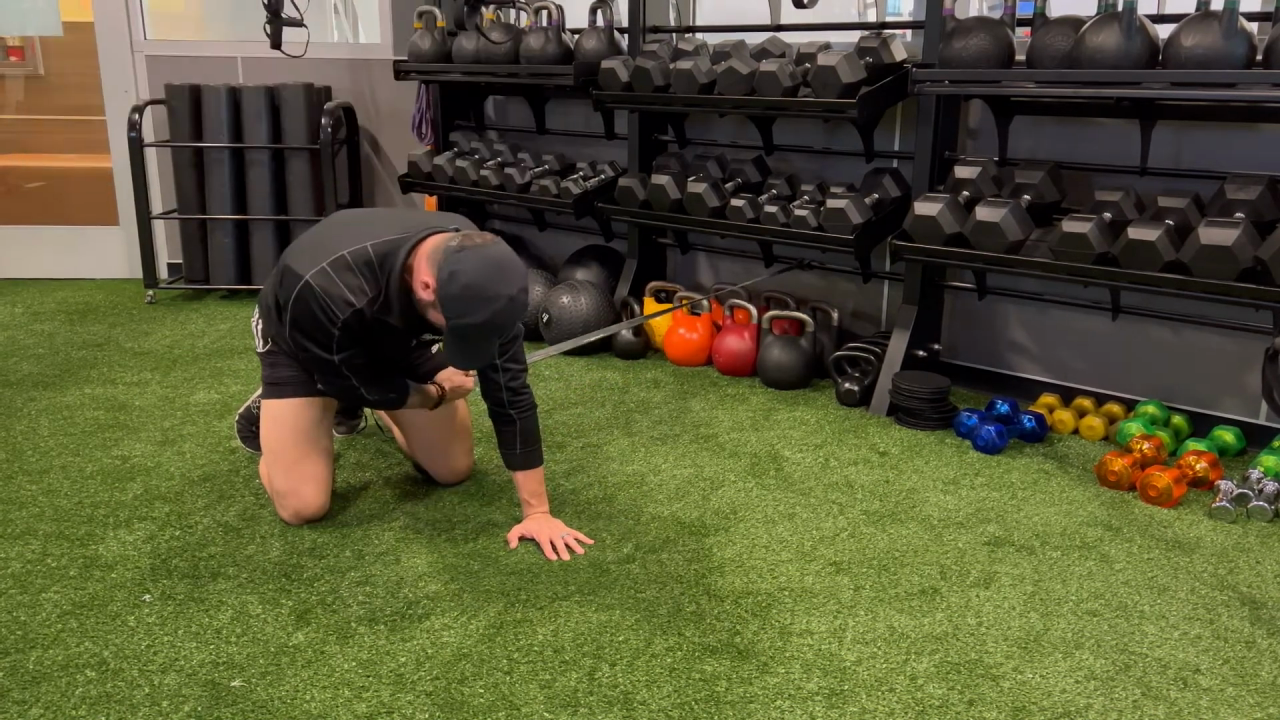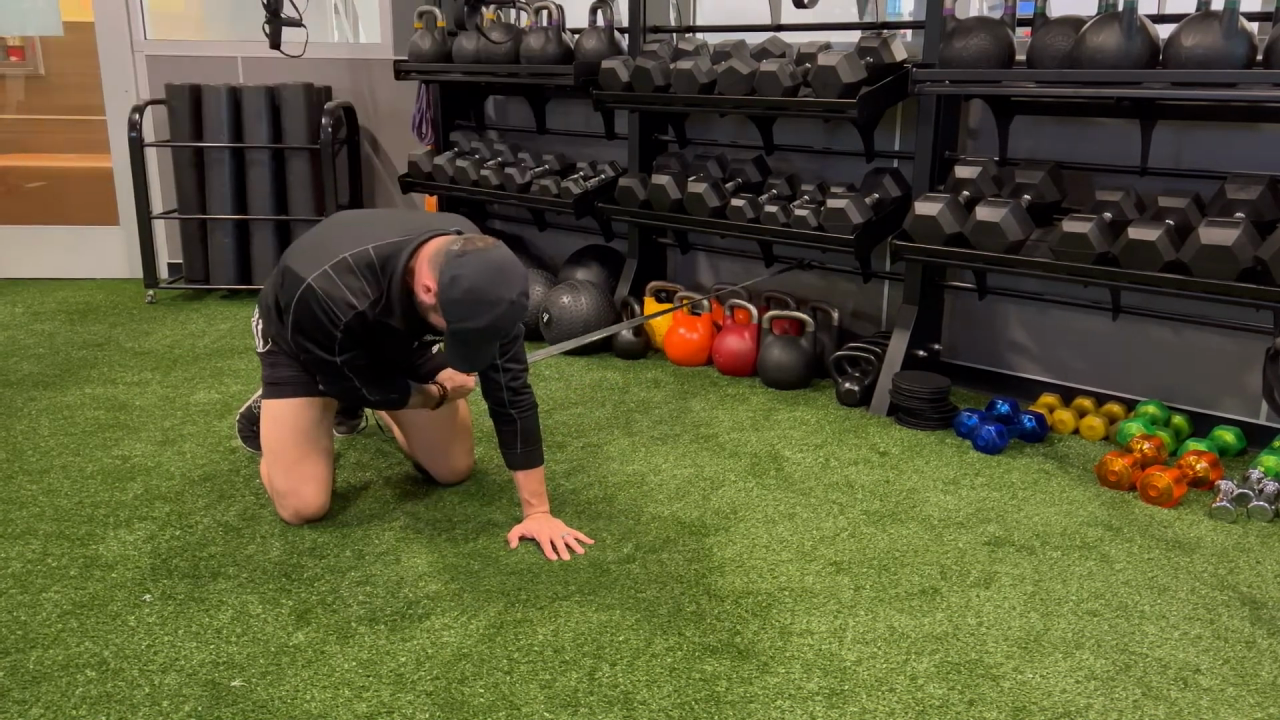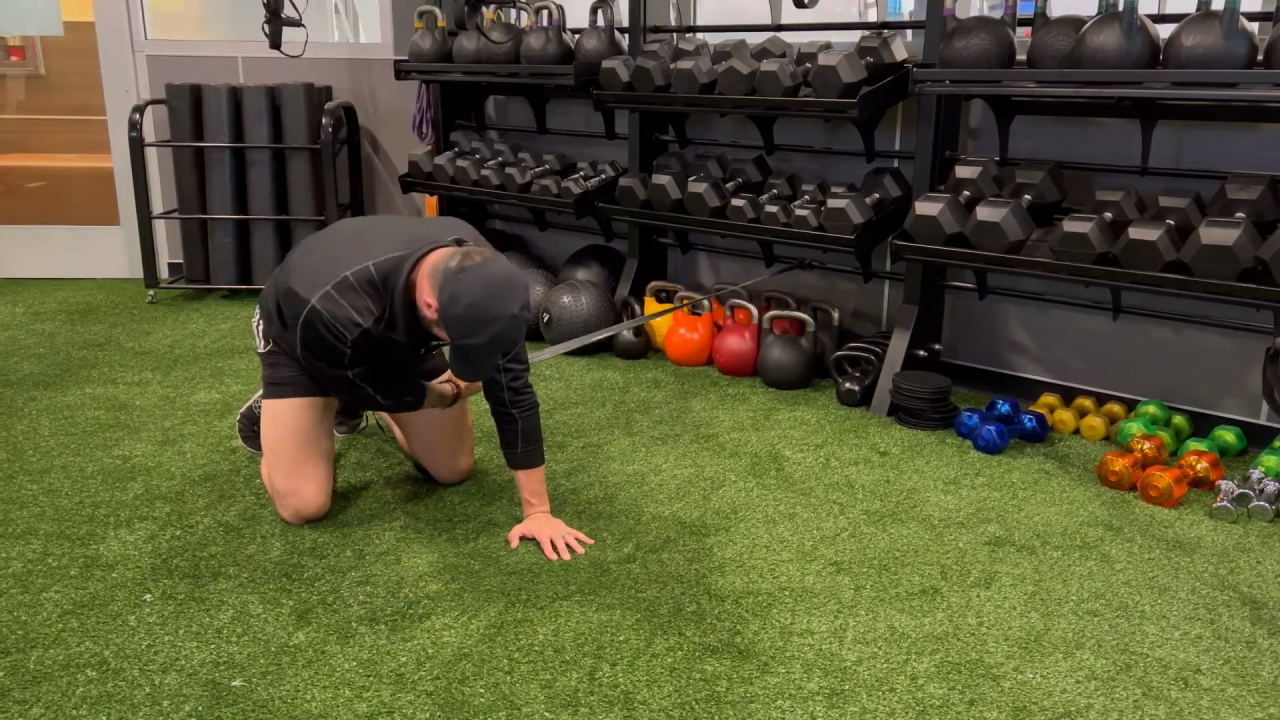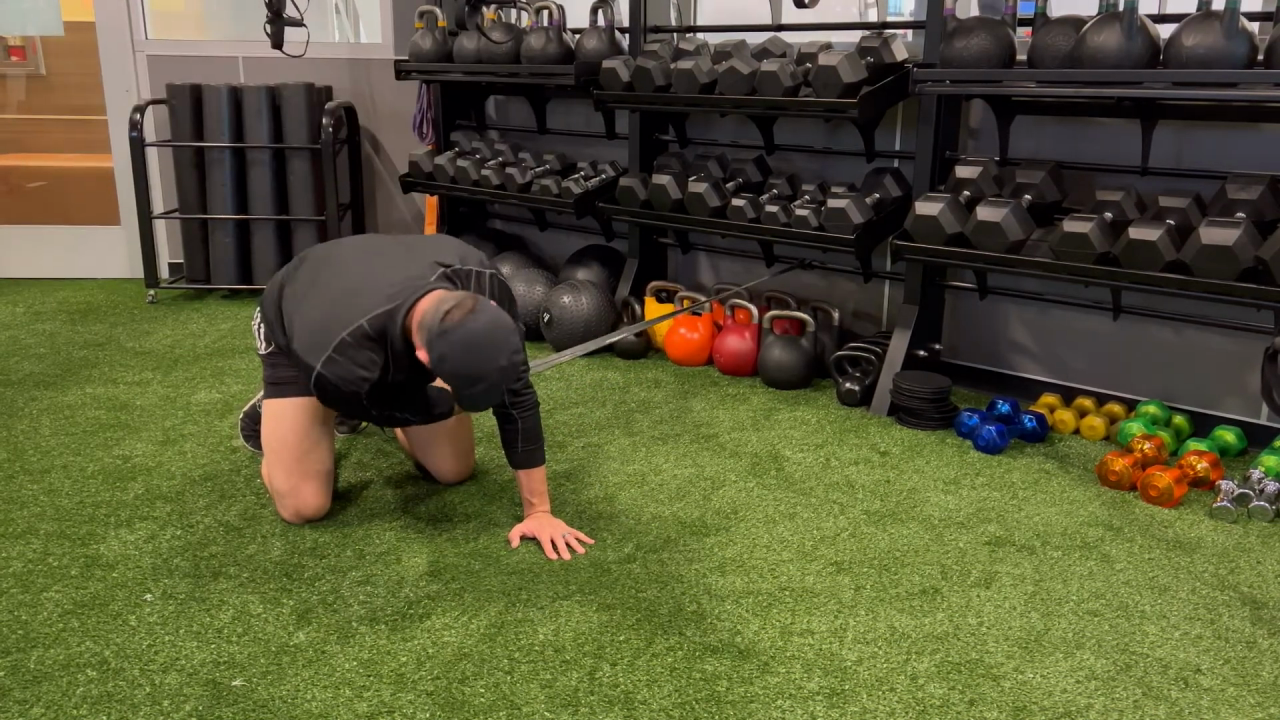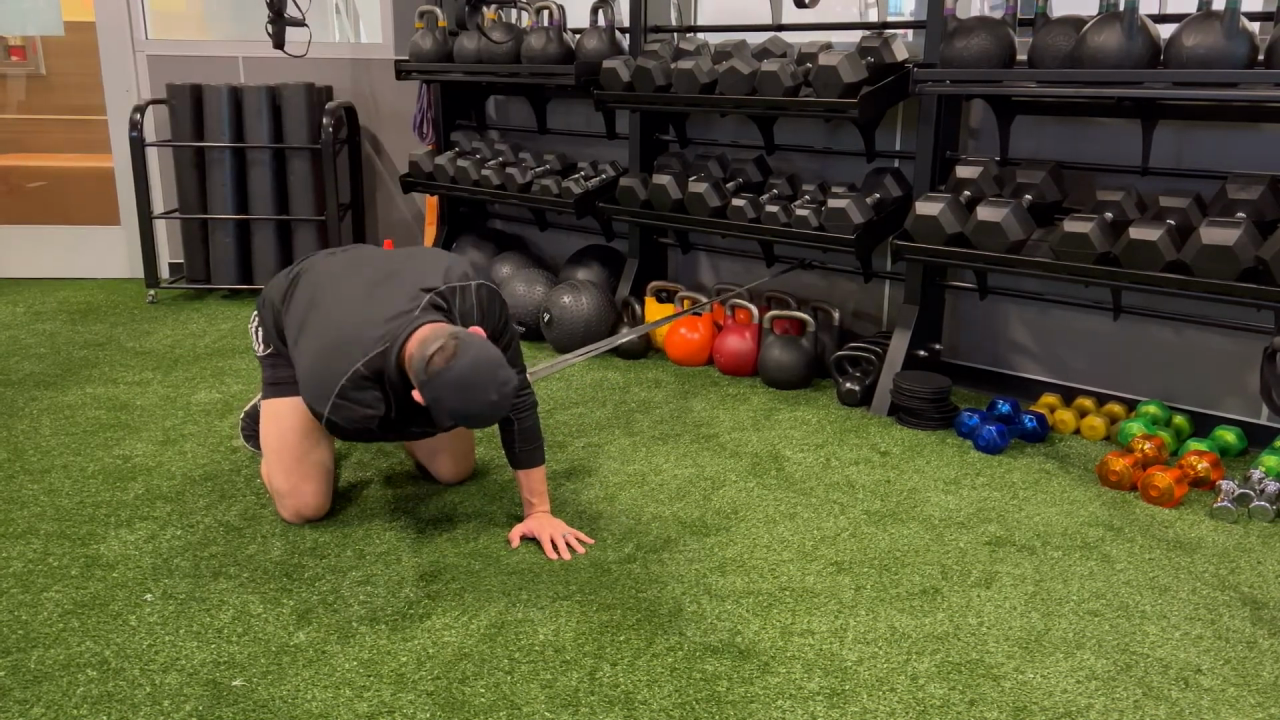
dt=0.3s
person 1, frame 1
left shoulder: (479, 272)
right shoulder: (330, 288)
left elbow: (508, 384)
right elbow: (357, 384)
left wrist: (537, 510)
right wrist: (439, 394)
right hip: (301, 344)
left knee: (455, 470)
right knee: (303, 506)
left ankle: (351, 408)
right ankle: (270, 410)
person 1, frame 2
left shoulder: (479, 269)
right shoulder: (332, 292)
left elbow: (509, 384)
right elbow: (356, 385)
left wrist: (537, 511)
right wrist: (440, 393)
left hip: (398, 334)
right hip: (301, 341)
left knee: (455, 470)
right knee: (303, 506)
left ankle: (364, 408)
right ankle: (270, 410)
person 1, frame 3
left shoulder: (482, 274)
right shoulder: (335, 309)
left elbow: (511, 386)
right elbow: (372, 391)
left wrist: (537, 509)
right wrist: (452, 392)
right hip: (298, 339)
left knee: (455, 470)
right knee: (304, 505)
left ankle: (349, 409)
right ankle: (270, 409)
person 1, frame 4
left shoulder: (483, 284)
right shoulder: (337, 360)
left elbow: (517, 394)
right elbow: (403, 407)
left wrist: (538, 511)
right wrist: (456, 396)
left hip: (395, 321)
right hip: (296, 338)
left knee: (455, 472)
right knee: (303, 507)
left ankle: (365, 401)
right ankle: (273, 410)
person 1, frame 5
left shoulder: (474, 297)
right shoulder: (342, 400)
left elbow: (516, 396)
left wrist: (538, 510)
left knee: (455, 471)
right knee: (303, 507)
right ankle: (271, 411)
